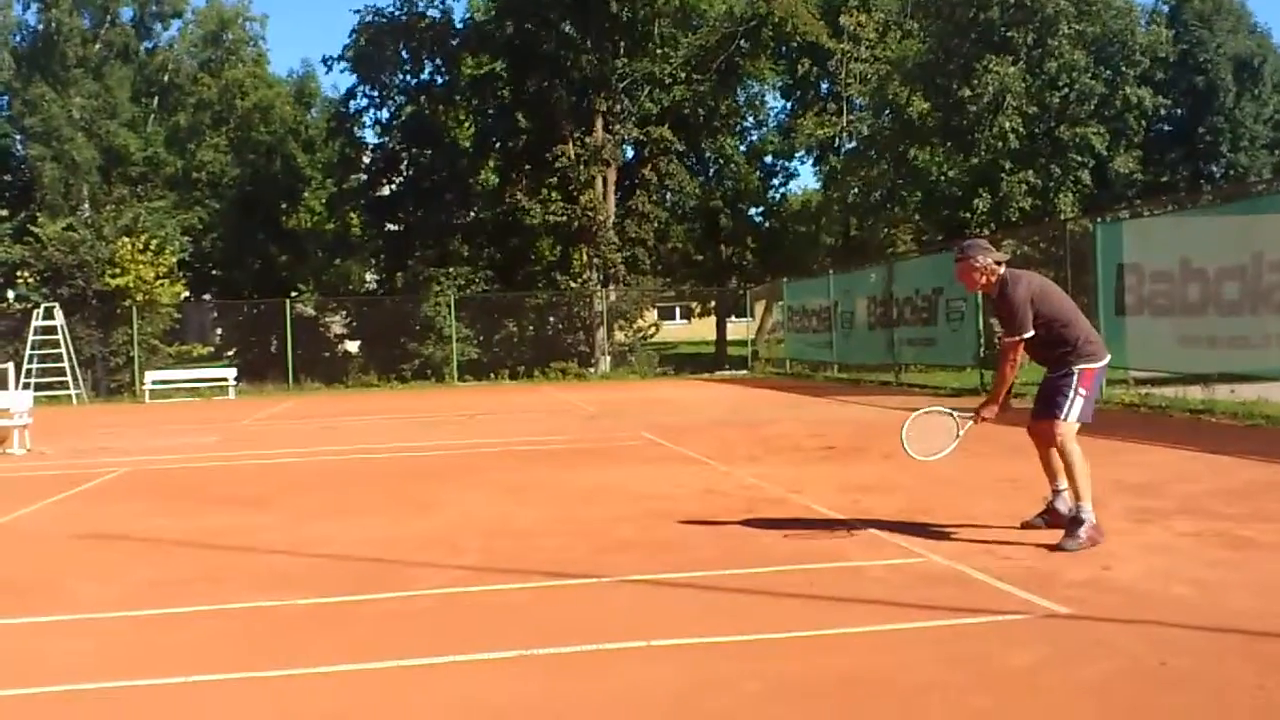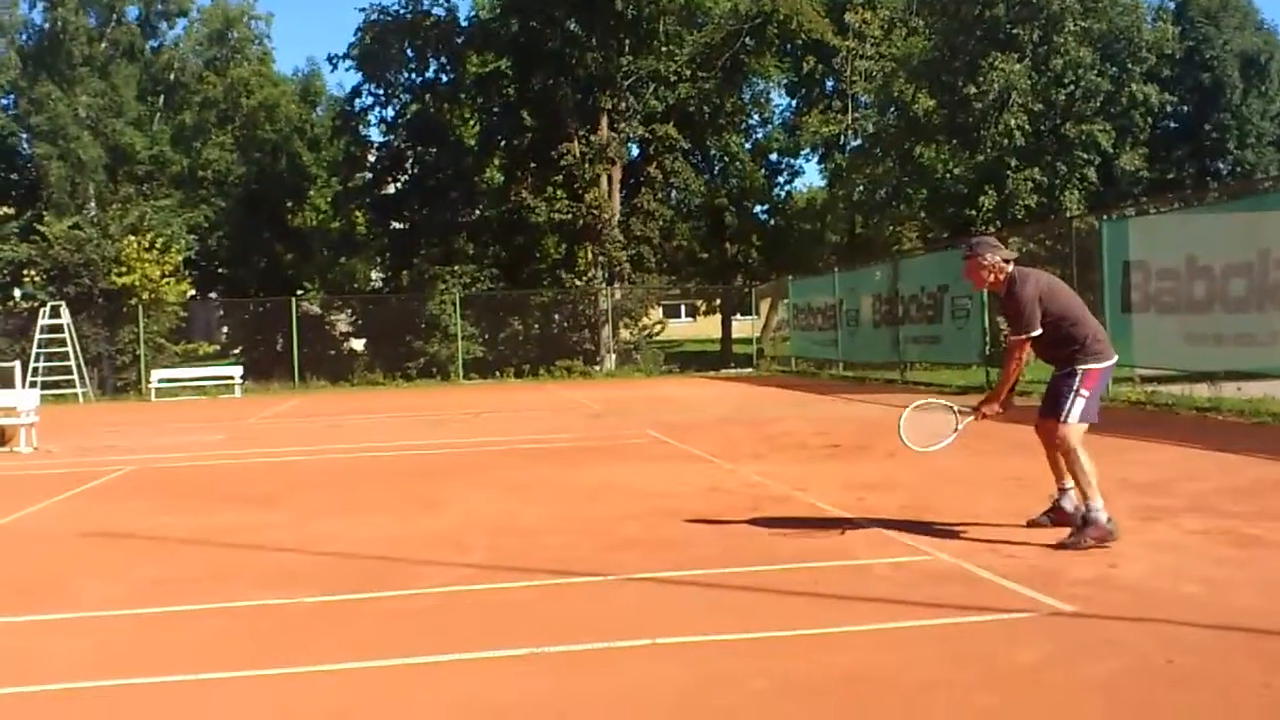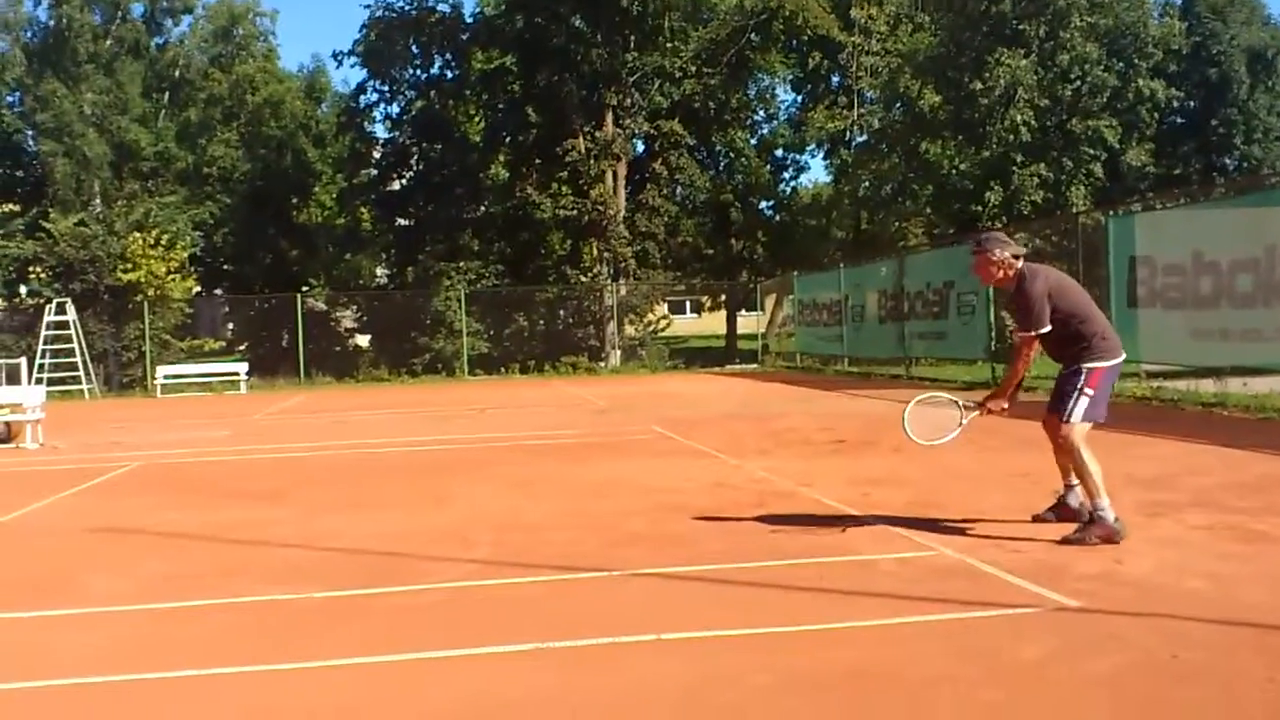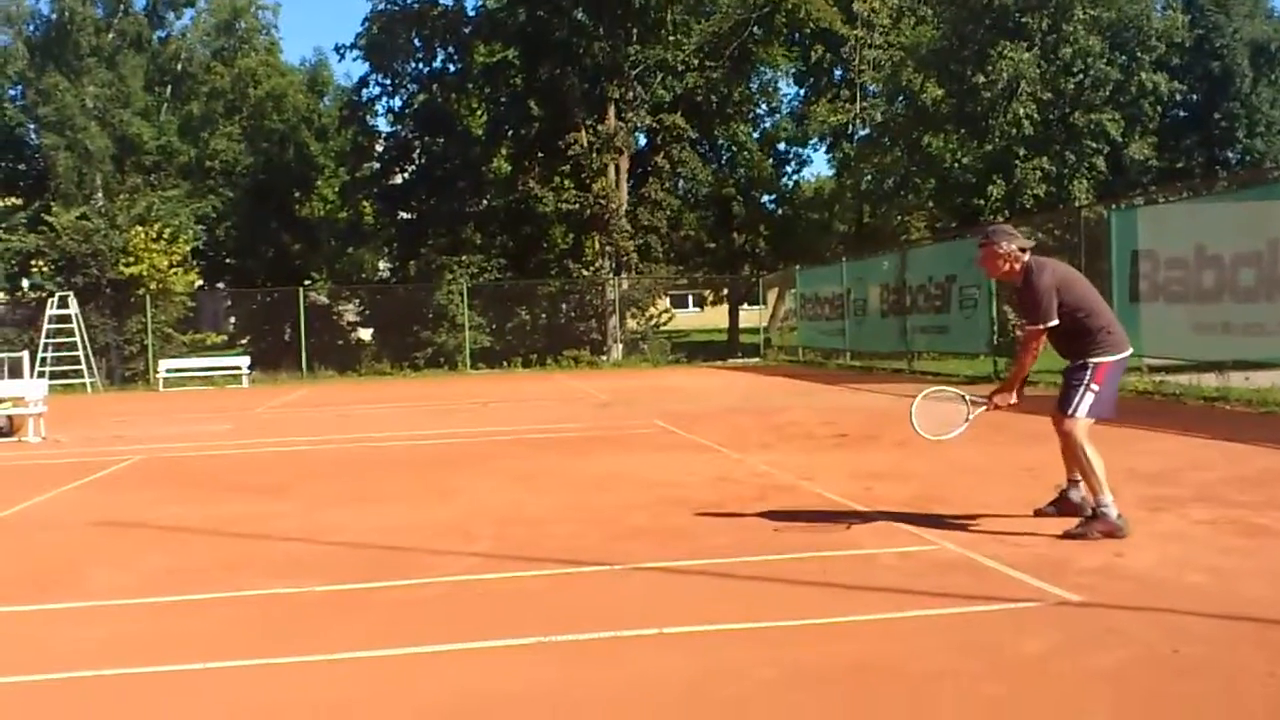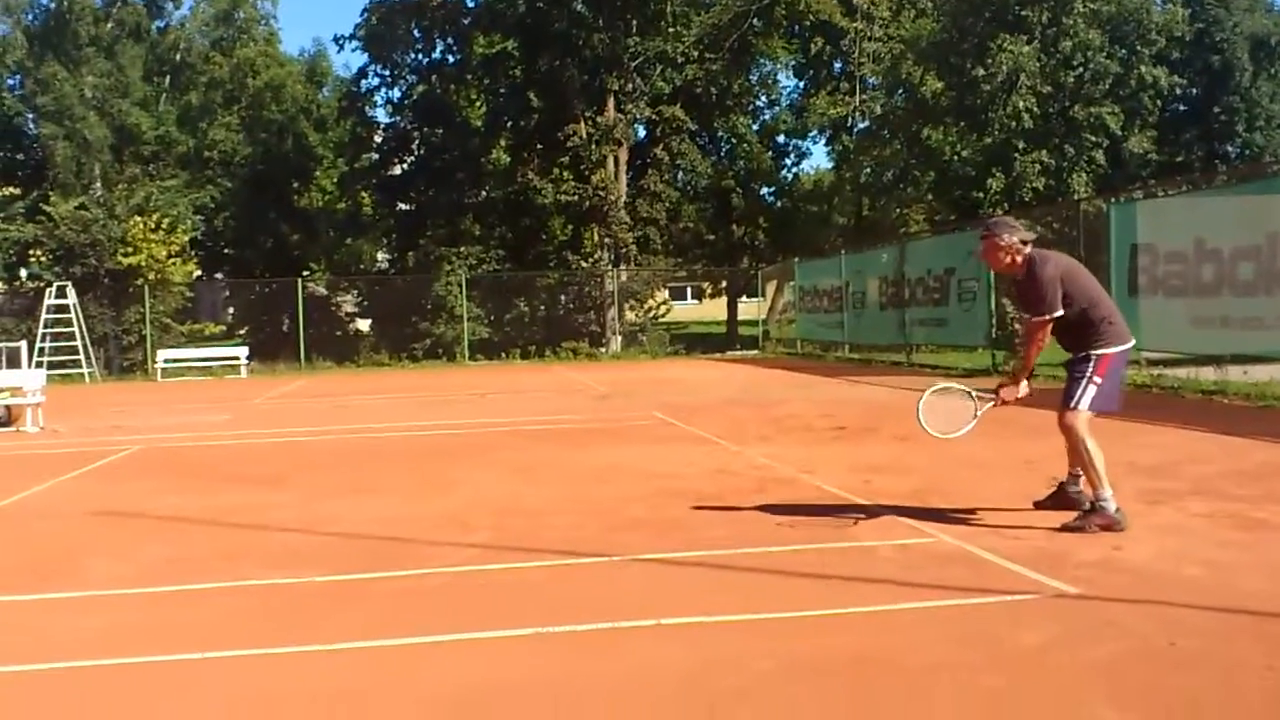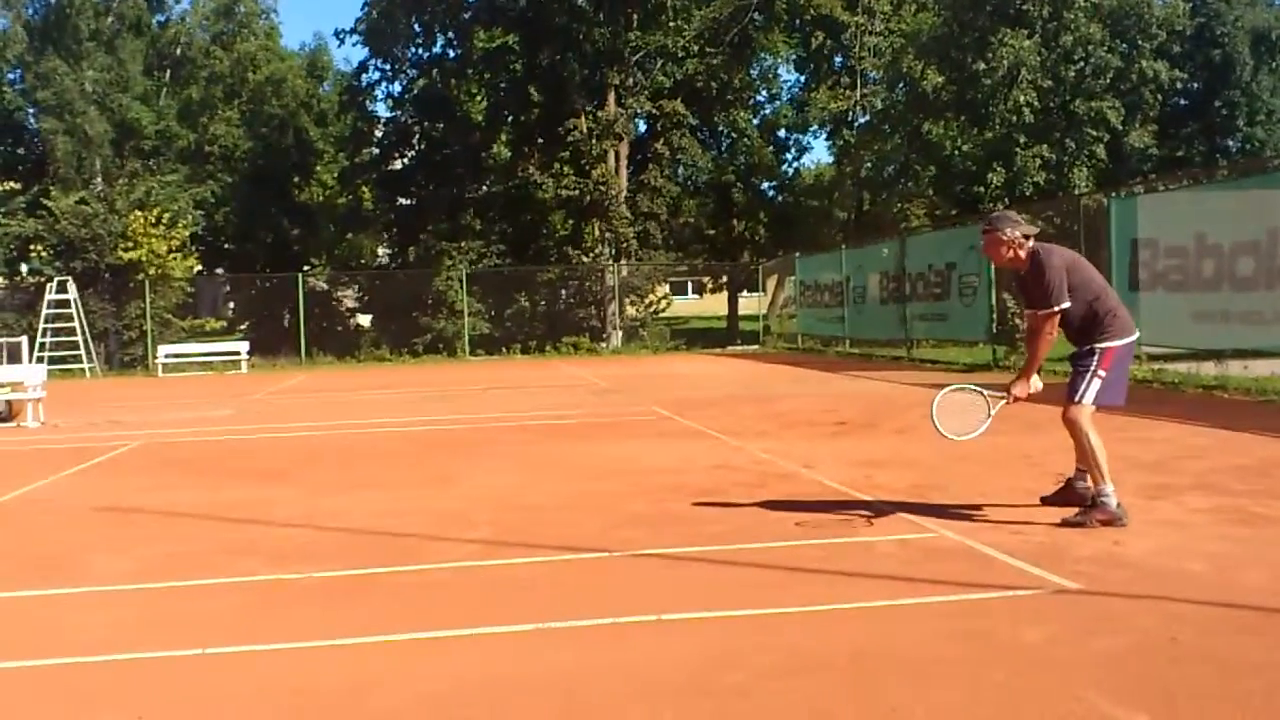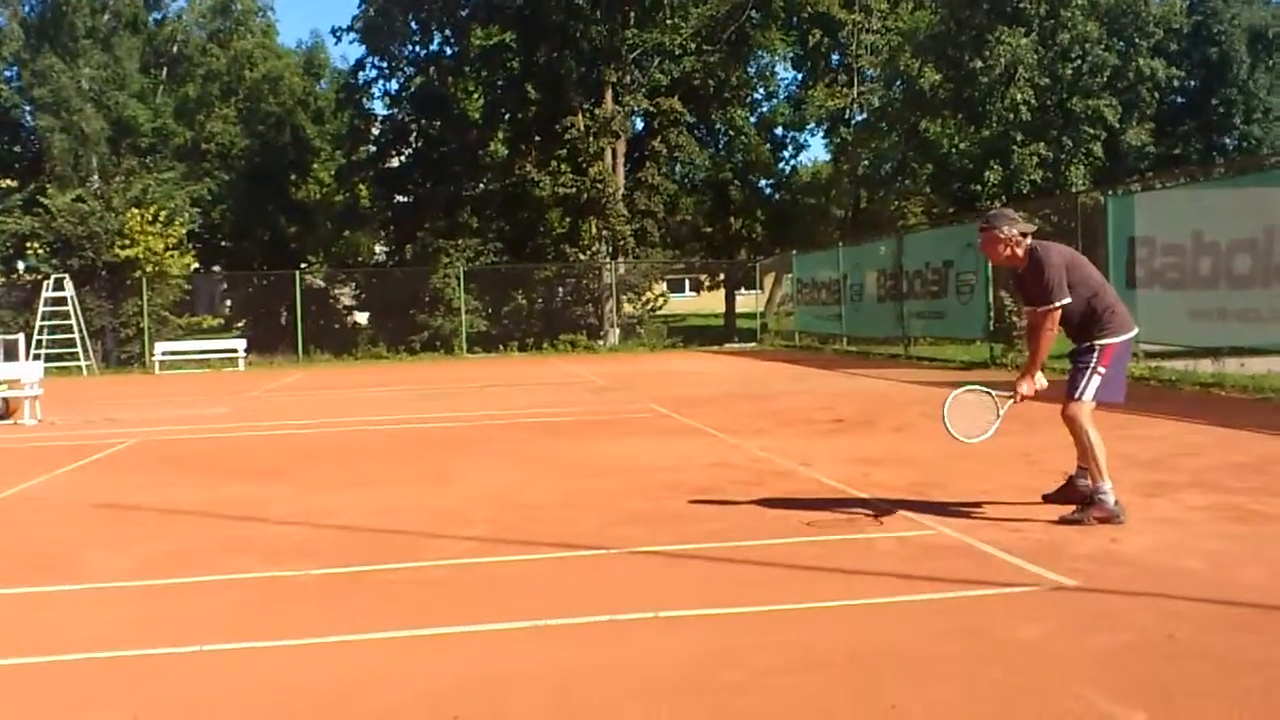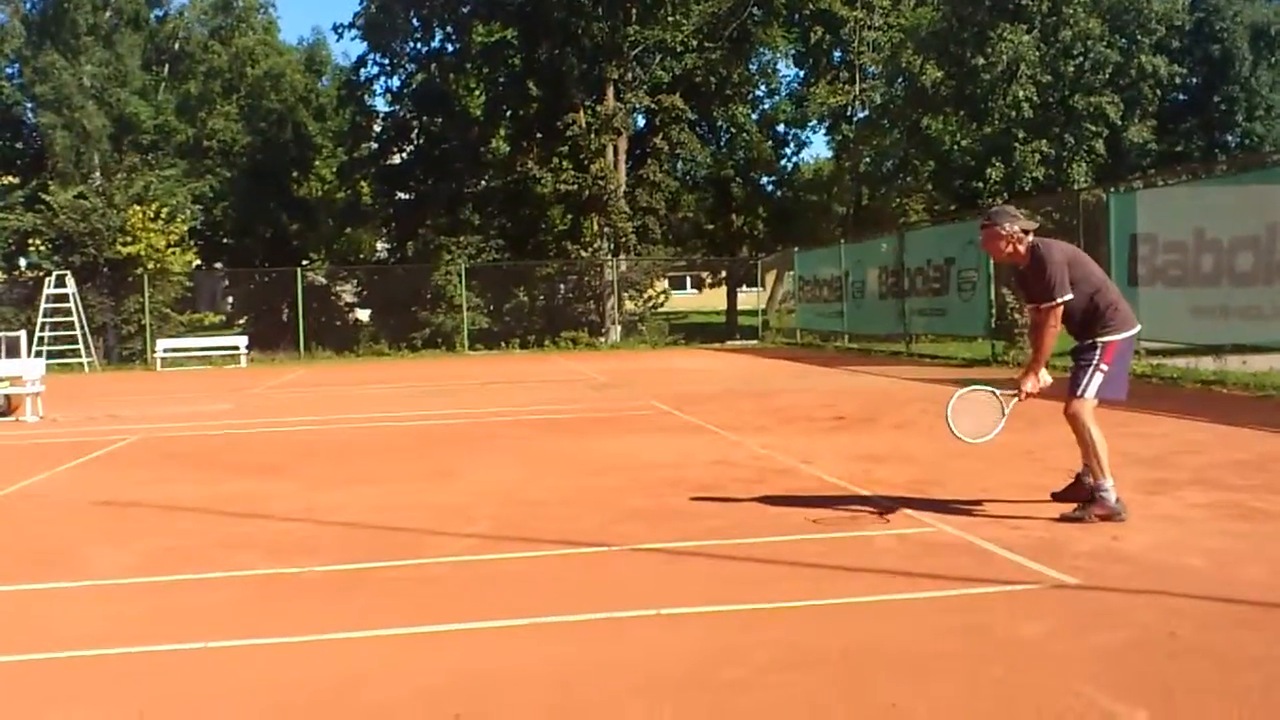
dt=0.1s
person 1, frame 1
left shoulder: (1015, 291)
right shoulder: (1002, 291)
left elbow: (1013, 356)
right elbow: (1009, 350)
left wrist: (993, 400)
right wrist: (1003, 393)
left hip: (1082, 360)
right hip: (1061, 363)
left knee: (1061, 435)
right knee: (1039, 430)
left ankle: (1086, 520)
right ankle: (1061, 506)
person 1, frame 2
left shoulder: (1023, 290)
right shoulder: (1009, 289)
left elbow: (1018, 355)
right elbow: (1015, 349)
left wrist: (995, 398)
right wrist: (1006, 392)
left hip: (1089, 359)
right hip: (1070, 361)
left knee: (1065, 436)
right knee: (1046, 429)
left ankle: (1098, 520)
right ankle: (1067, 504)
person 1, frame 3
left shoulder: (1032, 286)
right shoulder: (1020, 287)
left elbow: (1027, 352)
right elbow: (1022, 345)
left wrist: (1000, 394)
right wrist: (1011, 389)
left hip: (1096, 357)
right hip: (1081, 358)
left knee: (1069, 434)
right knee: (1053, 426)
left ankle: (1106, 520)
right ankle: (1072, 501)
person 1, frame 4
left shoulder: (1040, 279)
right shoulder: (1025, 281)
left elbow: (1034, 346)
right elbow: (1028, 340)
left wrist: (1007, 388)
right wrist: (1017, 384)
left hip: (1102, 352)
right hip: (1088, 352)
left knee: (1073, 429)
right knee: (1063, 422)
left ankle: (1108, 515)
right ankle: (1074, 496)
person 1, frame 5
left shoulder: (1043, 270)
right shoulder: (1023, 278)
left elbow: (1040, 337)
right elbow: (1030, 333)
left wrist: (1013, 382)
right wrist: (1021, 379)
left hip: (1105, 345)
right hip: (1089, 346)
left knee: (1072, 421)
right knee: (1071, 419)
left ankle: (1107, 509)
right ankle: (1073, 490)
person 1, frame 6
left shoulder: (1048, 263)
right shoulder: (1025, 274)
left elbow: (1048, 330)
right elbow: (1034, 328)
left wrist: (1023, 378)
right wrist: (1030, 374)
left hip: (1110, 338)
right hip: (1094, 339)
left knee: (1076, 416)
right knee: (1076, 414)
left ankle: (1109, 504)
right ankle: (1080, 485)
person 1, frame 7
left shoulder: (1046, 260)
right shoulder: (1023, 273)
left elbow: (1050, 326)
right elbow: (1035, 325)
left wrist: (1028, 375)
right wrist: (1033, 372)
left hip: (1109, 335)
right hip: (1092, 337)
left knee: (1076, 413)
right knee: (1076, 412)
left ankle: (1106, 501)
right ankle: (1082, 483)
person 1, frame 8
left shoulder: (1048, 257)
right shoulder: (1025, 270)
left elbow: (1052, 323)
right elbow: (1038, 322)
left wrist: (1032, 372)
right wrist: (1037, 369)
left hip: (1112, 332)
right hip: (1094, 334)
left knee: (1078, 410)
right knee: (1078, 409)
left ankle: (1108, 499)
right ankle: (1087, 481)
